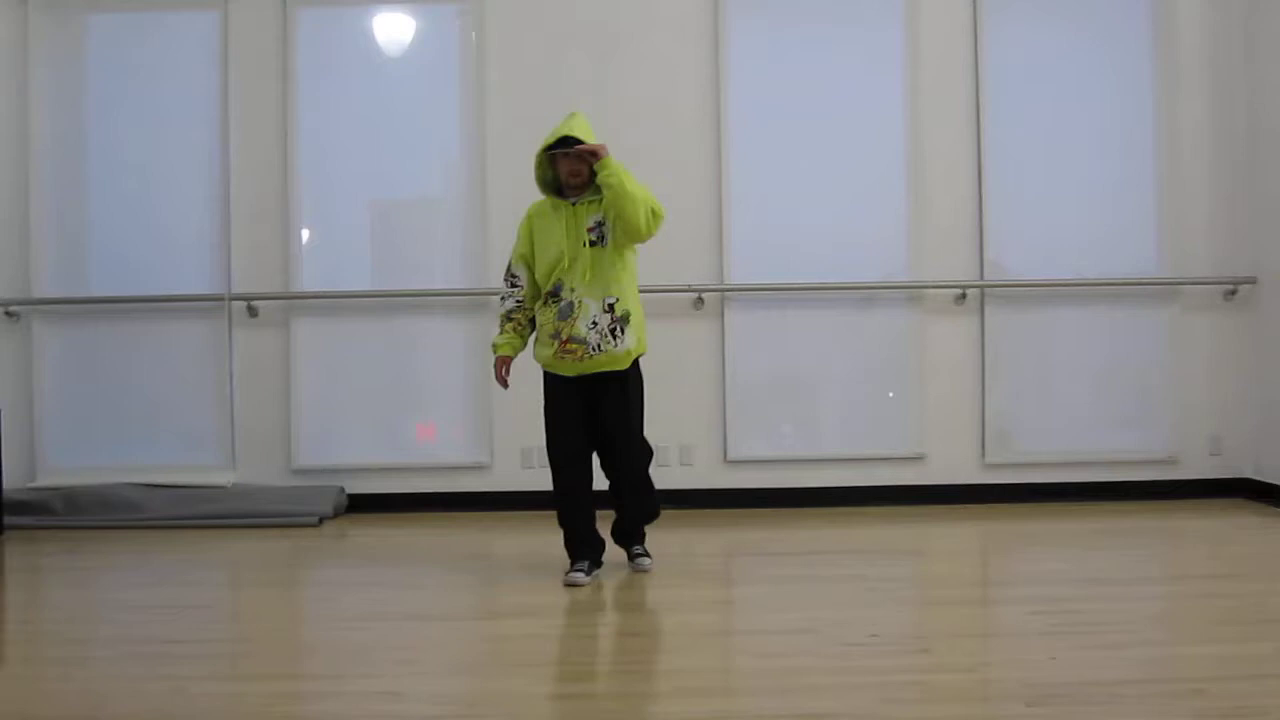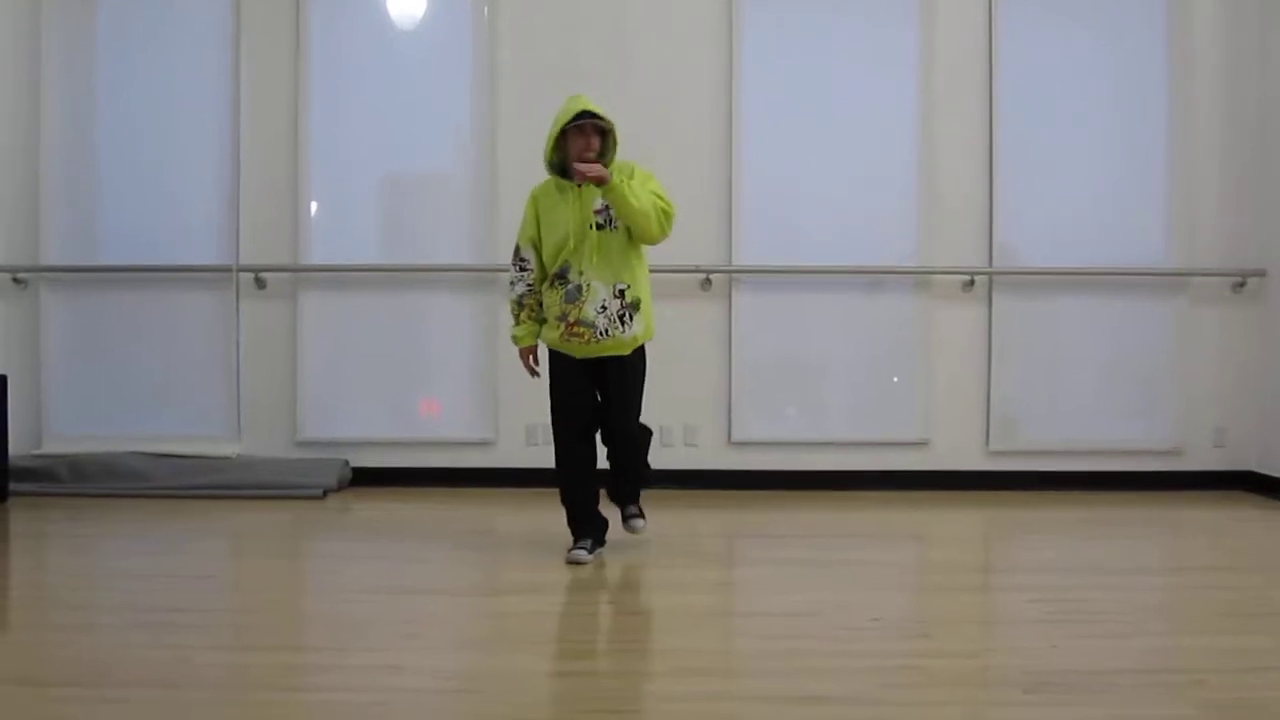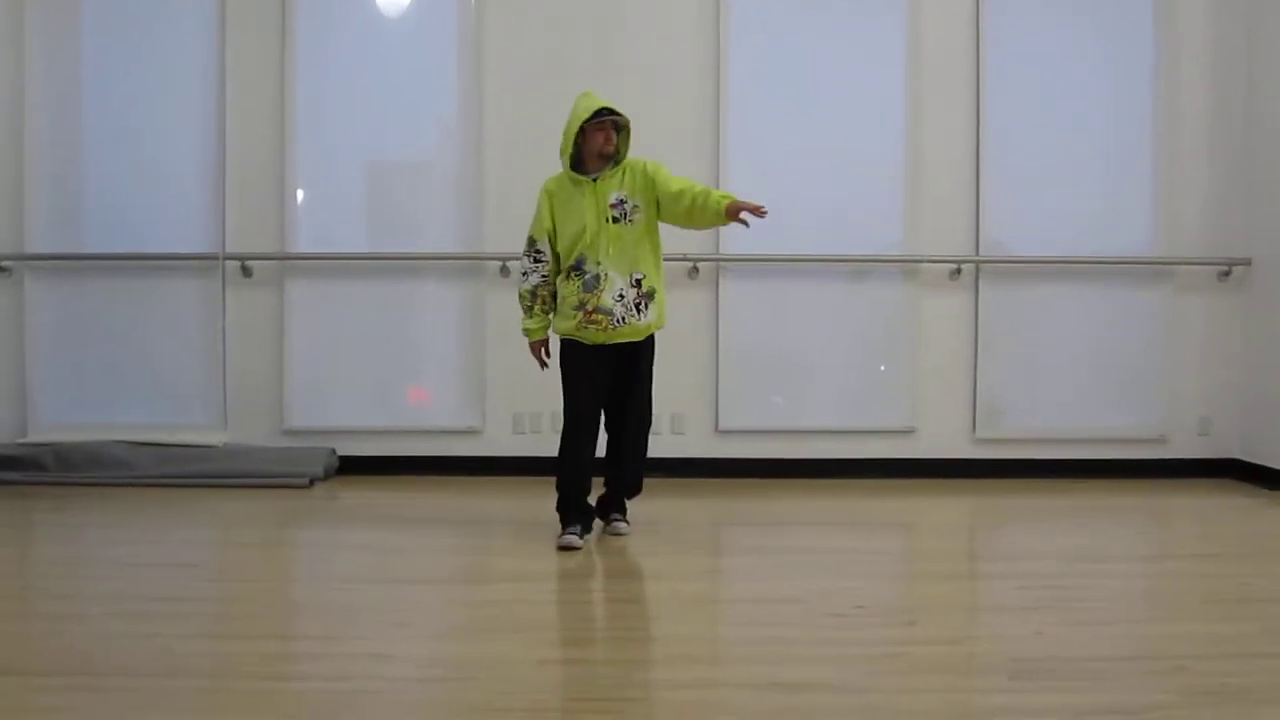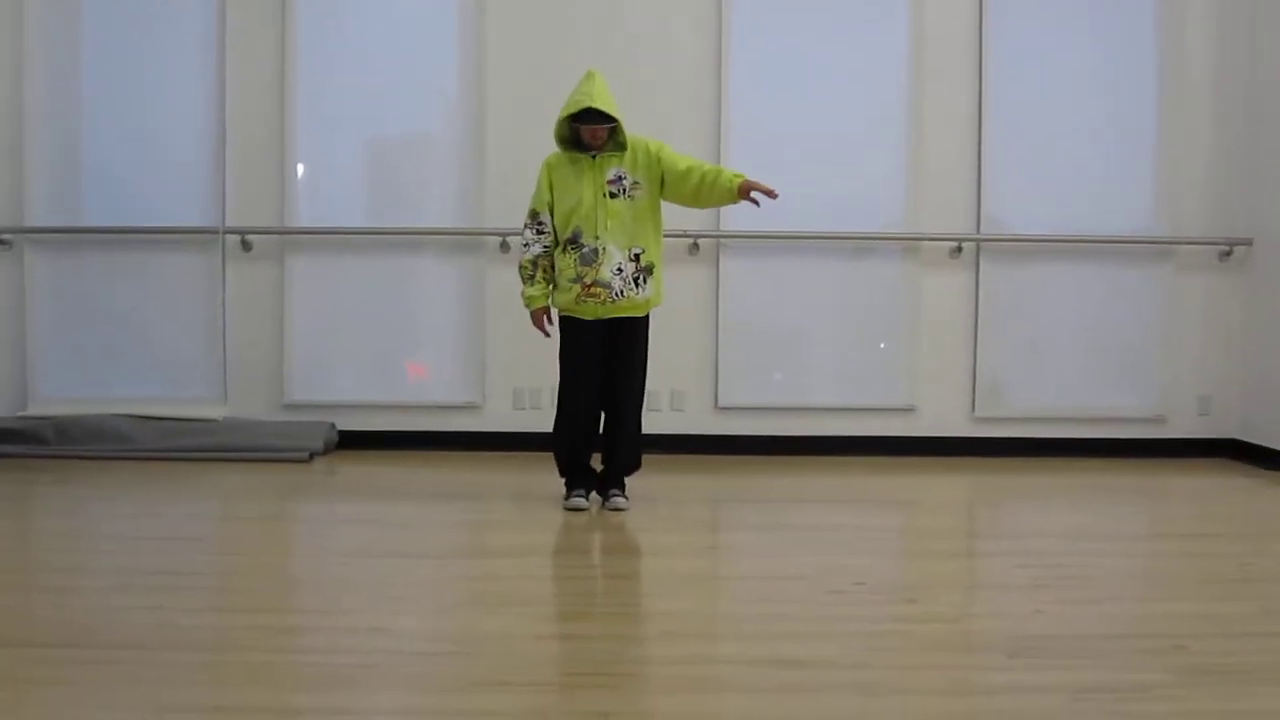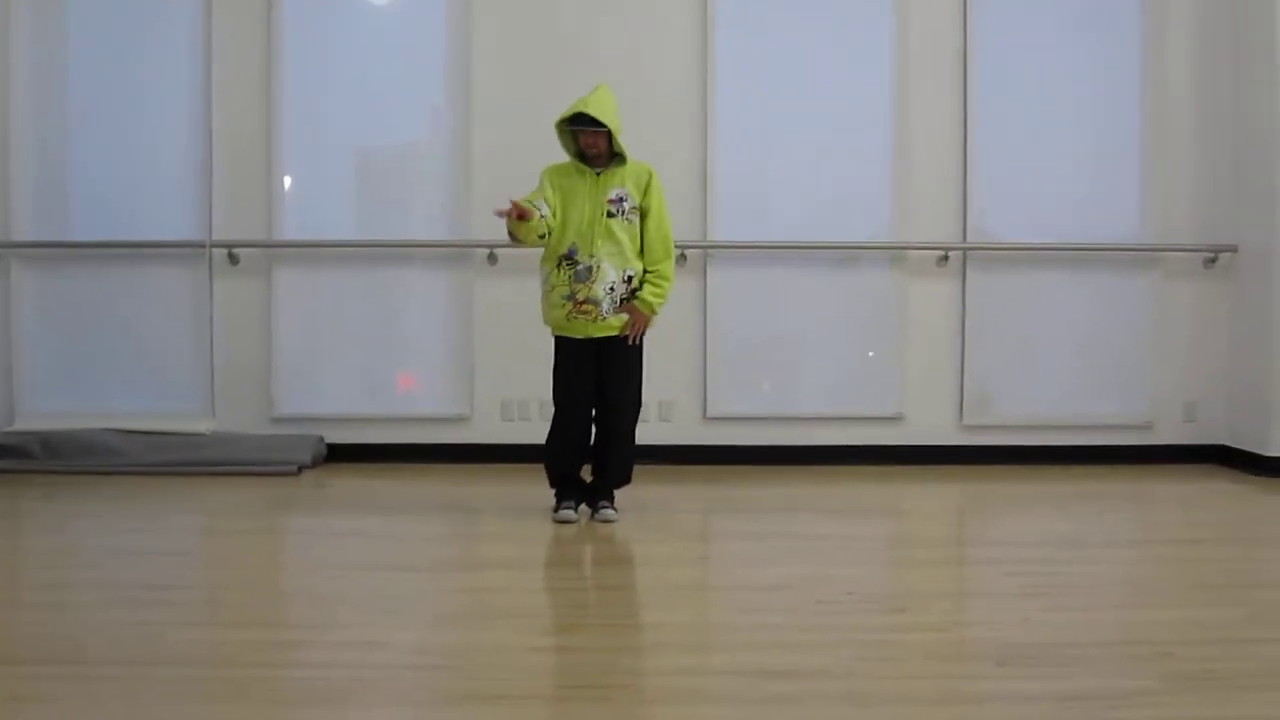
dt=0.7s
person 1, frame 1
left shoulder: (615, 202)
right shoulder: (538, 216)
left elbow: (644, 222)
right elbow: (520, 285)
left wrist: (608, 167)
right wrist: (507, 344)
left hip: (617, 358)
right hip: (561, 363)
left knee: (626, 451)
right knee: (568, 460)
left ankle: (633, 532)
right ankle: (583, 551)
person 1, frame 2
left shoulder: (630, 177)
right shoulder: (543, 196)
left elbow: (657, 225)
right elbow: (527, 269)
left wrist: (612, 183)
right wrist: (526, 332)
left hip: (623, 337)
right hip: (567, 342)
left knee: (624, 428)
right knee: (573, 438)
left ankle: (629, 495)
right ankle: (586, 529)
person 1, frame 3
left shoulder: (642, 176)
right shoulder: (555, 191)
left elbow: (685, 198)
right elbow: (537, 262)
left wrist: (725, 205)
right wrist: (535, 324)
left hip: (635, 327)
right hip: (580, 331)
left knee: (630, 420)
right knee: (580, 421)
left ankle: (615, 503)
right ankle: (573, 515)
person 1, frame 4
left shoulder: (645, 155)
right shoulder: (555, 167)
left elbow: (694, 177)
right elbow: (537, 236)
left wrist: (735, 184)
right wrist: (536, 296)
left hip: (631, 303)
right hip: (577, 305)
left knee: (625, 396)
right knee: (578, 395)
left ankle: (614, 478)
right ankle: (577, 478)
person 1, frame 5
left shoulder: (641, 178)
right shoulder: (555, 177)
left elbow: (659, 249)
right elbow: (537, 230)
left wrist: (647, 303)
right wrist: (523, 217)
left hip: (623, 321)
right hip: (571, 320)
left knee: (619, 412)
right knee: (571, 410)
left ankle: (604, 490)
right ankle: (567, 489)
